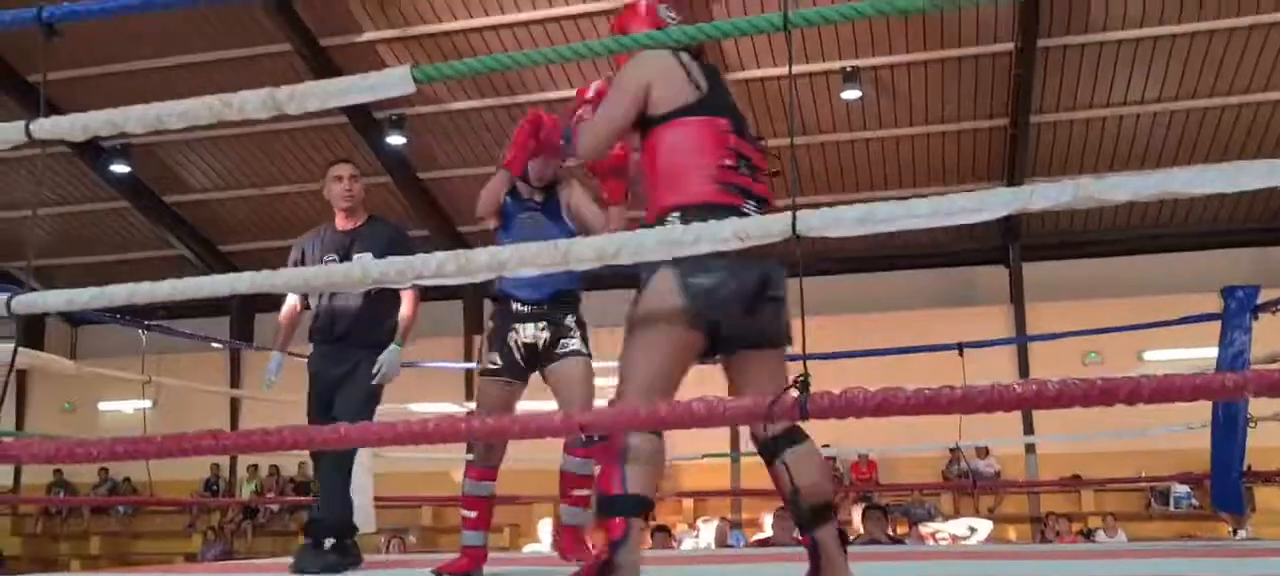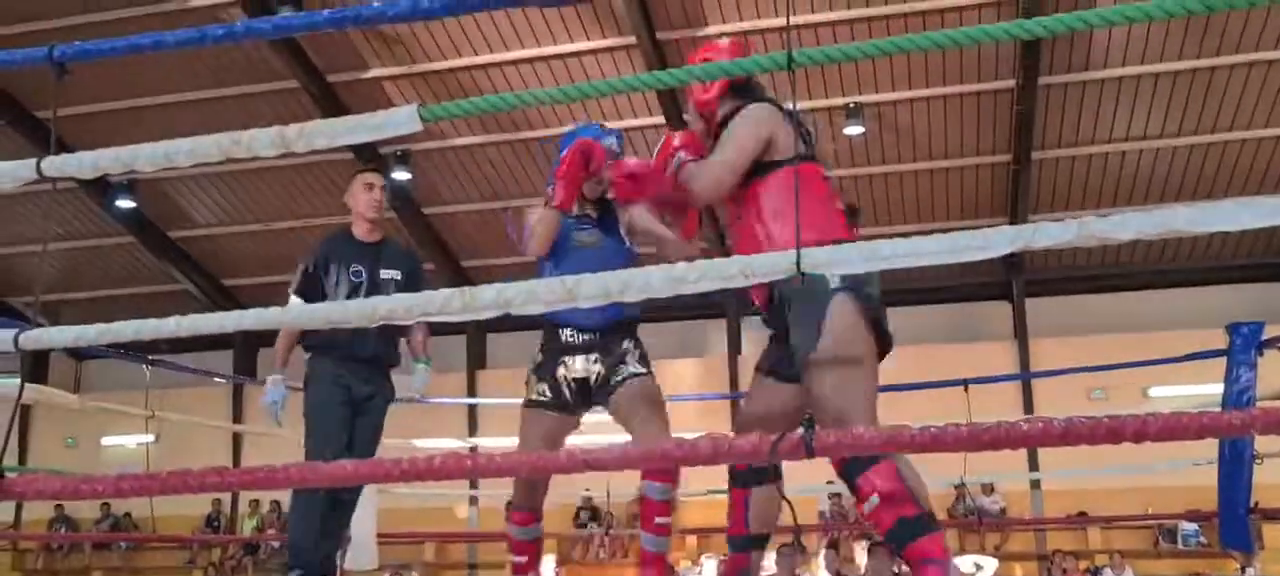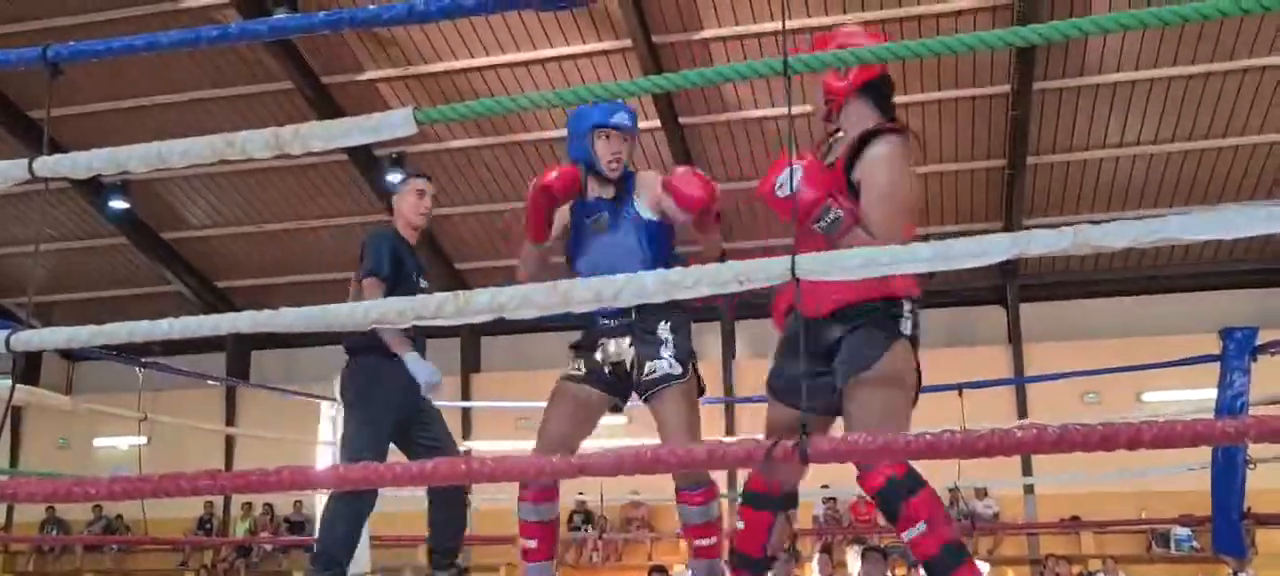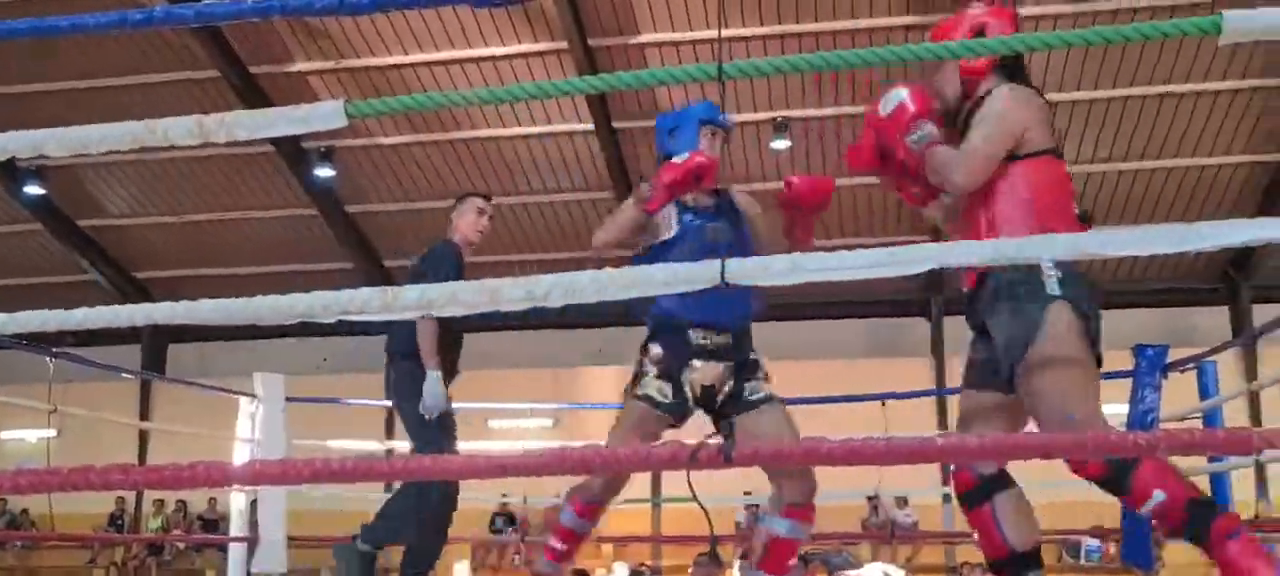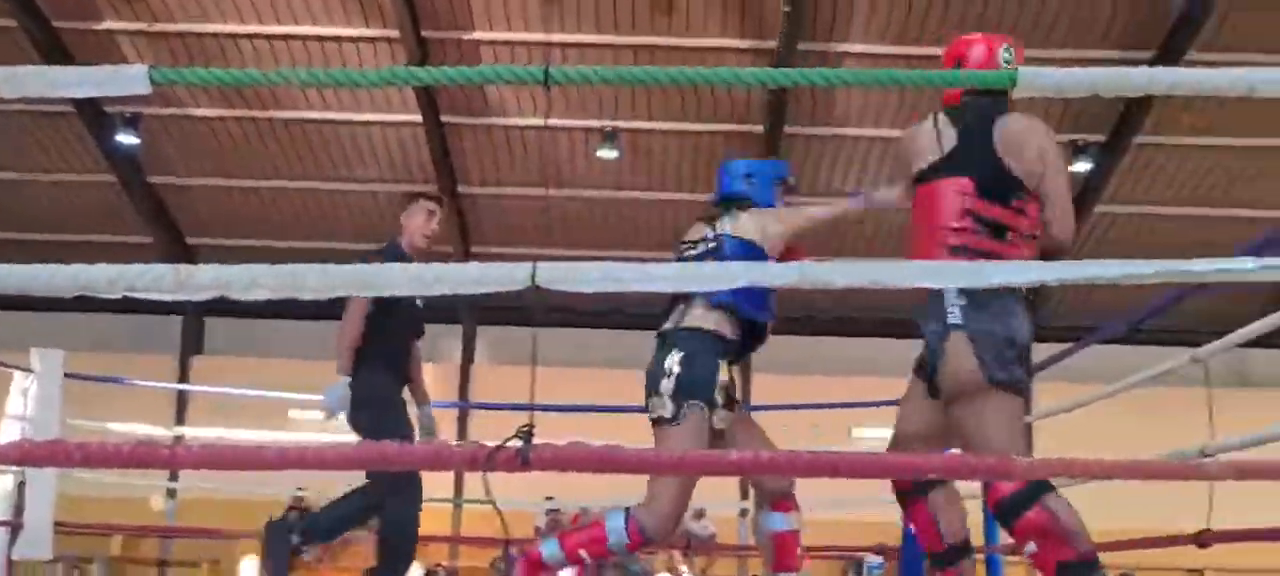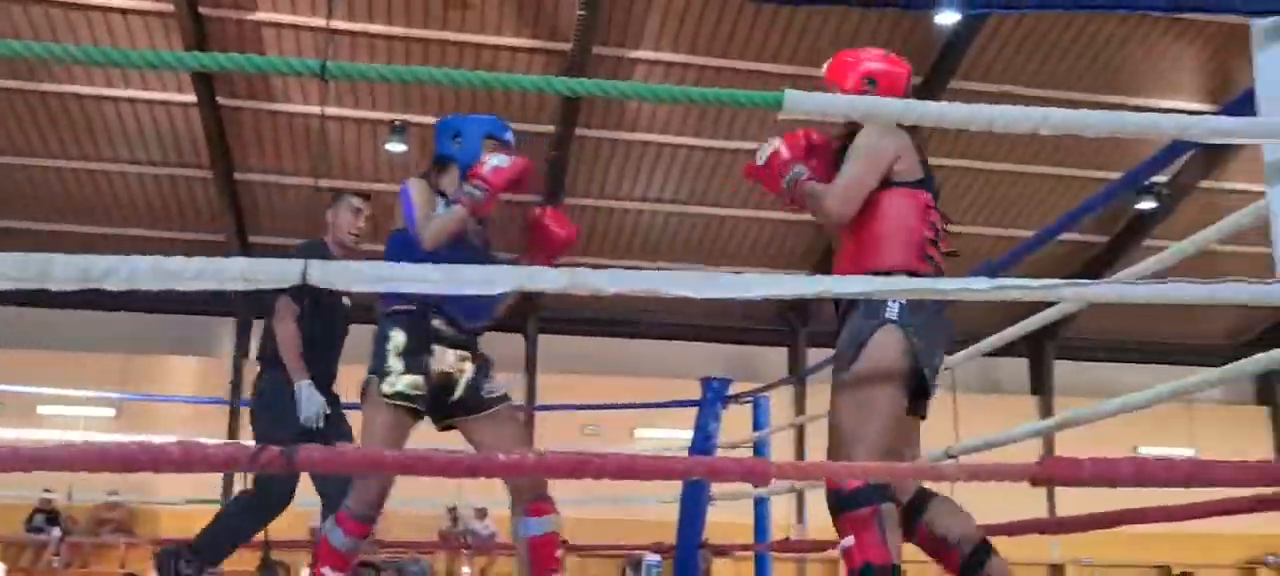
dt=0.5s
person 1, frame 1
left shoulder: (646, 66)
right shoulder: (711, 81)
left elbow: (591, 151)
left wrist: (586, 118)
right hip: (754, 252)
left knee: (635, 407)
right knee: (771, 422)
person 1, frame 2
left shoulder: (758, 115)
right shoulder: (738, 133)
left elbow: (708, 186)
left wrist: (678, 161)
right wrist: (641, 177)
left hip: (825, 282)
right hip: (795, 299)
person 1, frame 3
left shoulder: (884, 149)
right shoulder: (836, 148)
left wrist: (816, 210)
right wrist: (794, 291)
left hip: (874, 325)
right hip: (815, 332)
left knee: (876, 466)
right knee: (769, 478)
person 1, frame 4
left shoulder: (1009, 102)
right shoulder: (976, 125)
left elbow: (960, 178)
right elbow: (950, 214)
left wrist: (917, 129)
right wrist: (895, 164)
left hip: (1037, 288)
right hip: (1003, 307)
right knee: (974, 463)
person 1, frame 5
left shoulder: (925, 131)
right shoulder: (1032, 133)
left elbow: (910, 201)
right elbow: (1061, 231)
left hip: (960, 307)
right hip: (1000, 310)
left knee: (1005, 476)
right knee: (911, 454)
person 1, frame 6
left shoulder: (879, 136)
right shoulder: (876, 149)
left elbow: (835, 209)
right elbow: (848, 223)
left wrist: (788, 171)
right wrist: (804, 175)
left hip: (890, 313)
right hip: (899, 319)
left knee: (852, 476)
right knee: (897, 488)
person 2, frame 1
left shoulder: (568, 192)
right shoulder: (505, 194)
left elbow: (608, 234)
right elbow: (483, 209)
right wrist: (515, 160)
left hip: (560, 321)
right hip: (510, 321)
right knee: (487, 439)
left ankle: (572, 532)
person 2, frame 2
left shoulder: (624, 212)
right shoulder: (544, 214)
left elbow: (683, 252)
right elbow: (535, 249)
right wrist: (564, 189)
left hip: (616, 346)
right hip: (560, 352)
left knee: (659, 451)
right knee: (527, 484)
person 2, frame 3
left shoulder: (649, 186)
right shoulder: (566, 209)
left elbow: (711, 246)
right elbow: (527, 277)
left wrist: (704, 214)
right wrist: (537, 225)
left hip: (657, 331)
right hip: (600, 340)
person 2, frame 4
left shoulder: (736, 205)
right shoulder: (658, 201)
right elbow: (601, 244)
left wrist: (804, 221)
right wrist: (654, 198)
left hip: (734, 360)
right hip: (673, 359)
left knee: (798, 485)
right knee: (601, 482)
person 2, frame 5
left shoulder: (698, 233)
right shoulder: (767, 221)
right elbow: (839, 207)
right wrist: (867, 198)
left hip: (692, 360)
right hip: (695, 358)
left knee: (780, 487)
right knee: (660, 517)
person 2, frame 6
left shoulder: (475, 217)
right shoulder: (418, 190)
left elbow: (493, 307)
right elbow: (428, 236)
left wrist: (533, 260)
right wrist: (477, 194)
left hip: (463, 355)
right hip: (409, 342)
left knee: (532, 483)
right knee: (370, 489)
person 3, frame 1
left shoulder: (389, 237)
right shoulder: (309, 244)
left elbow: (409, 296)
right elbow: (294, 302)
left wrist: (397, 346)
right wrist: (278, 352)
left hip: (367, 356)
right hip: (324, 356)
right knee: (323, 450)
left ankle: (319, 537)
right ankle: (342, 540)
person 3, frame 2
left shoulder: (405, 259)
right shoulder: (327, 251)
left elbow: (415, 320)
left wrist: (421, 365)
right wrist: (277, 375)
left hip: (376, 379)
right hip: (330, 370)
right knee: (325, 464)
person 3, frame 3
left shoulder: (416, 263)
right shoulder: (384, 243)
right elbow: (371, 301)
right wrist: (413, 357)
left hip: (403, 384)
right hip: (374, 375)
person 3, frame 4
left shoulder: (449, 265)
right shoulder: (444, 257)
right elbow: (425, 310)
left wrist: (440, 388)
right wrist: (434, 377)
left hip: (419, 385)
right hip: (416, 380)
left knee: (437, 479)
right knee: (438, 473)
person 3, frame 5
right shoulder: (389, 260)
right elbow: (356, 312)
left wrist: (424, 407)
right wrist: (343, 377)
left hip: (384, 390)
right hip: (372, 385)
left knee: (387, 486)
right knee: (401, 482)
left ankle: (289, 536)
person 3, frame 6
right shoulder: (307, 259)
right elbow: (284, 318)
right wrist: (304, 384)
left hip: (318, 395)
right hip: (284, 389)
left knee: (341, 487)
right knee: (276, 487)
